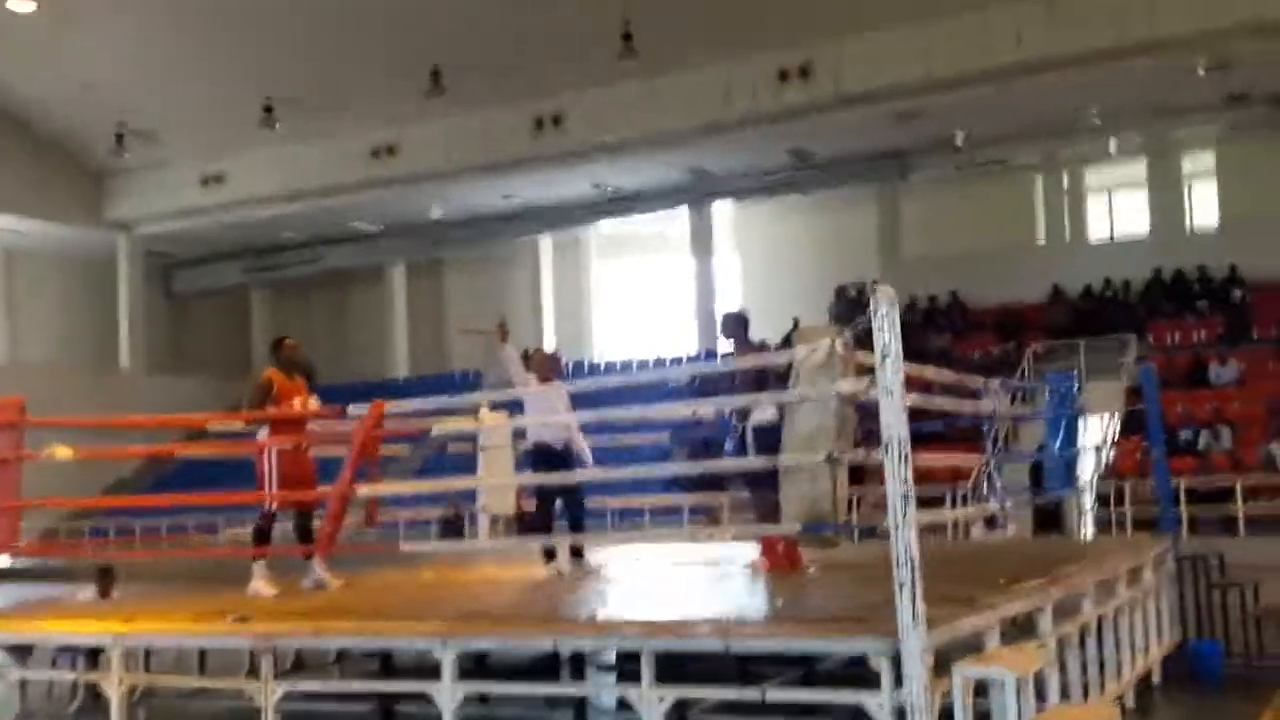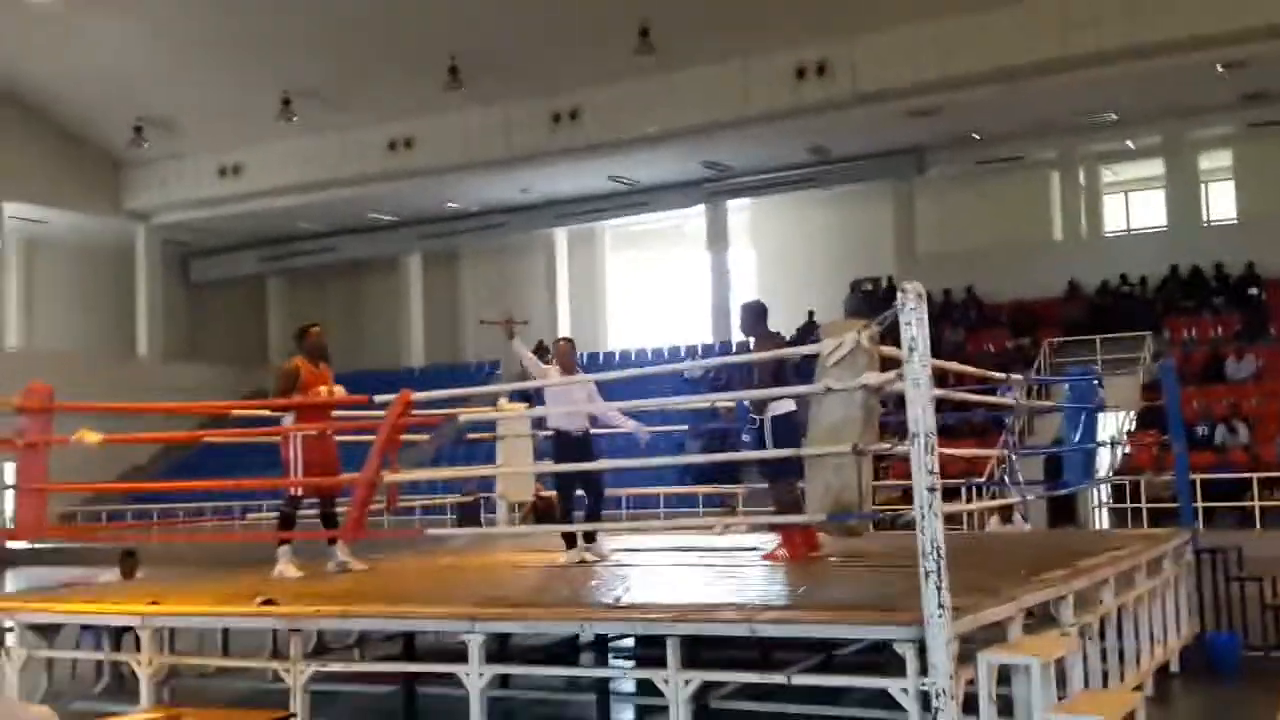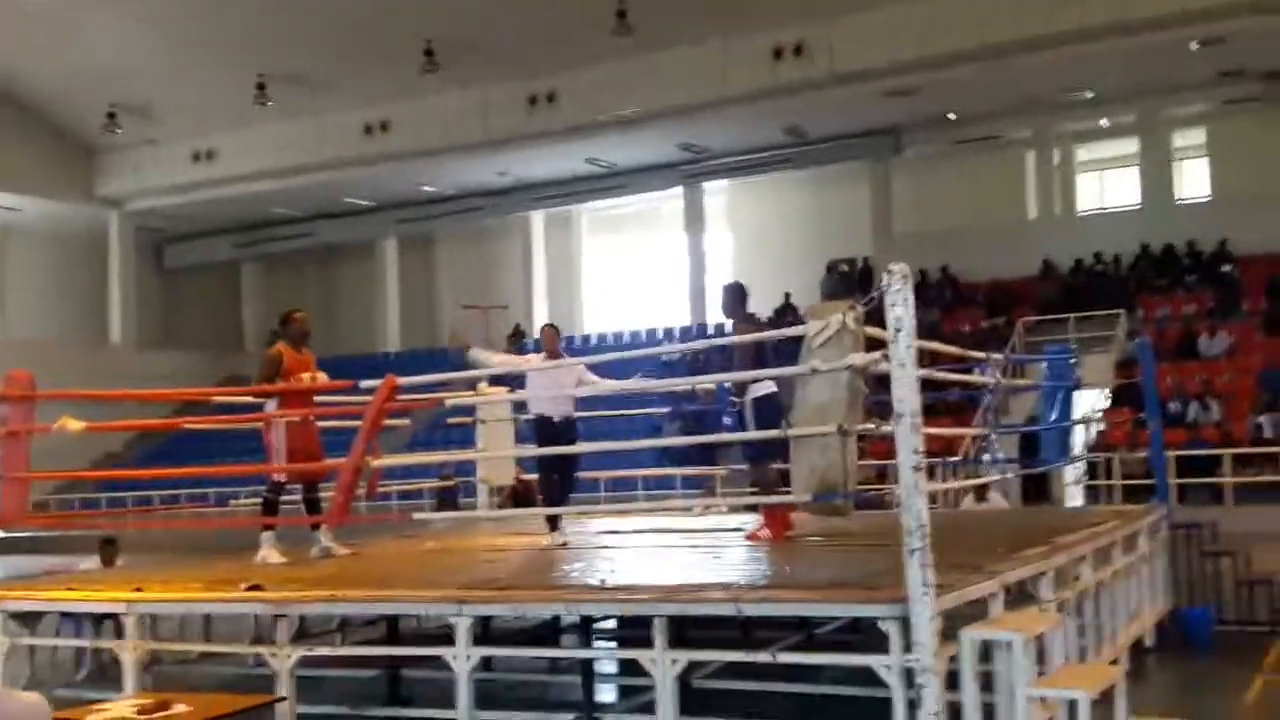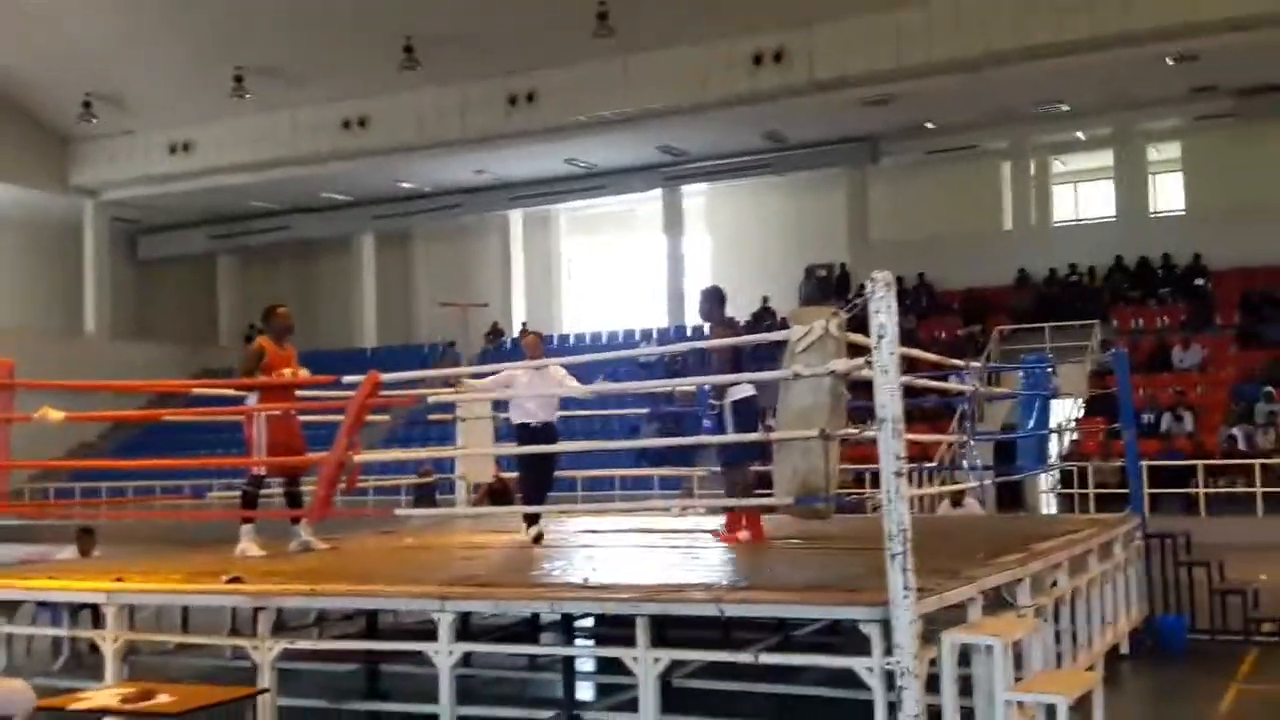
dt=0.2s
person 1, frame 1
left shoulder: (302, 381)
right shoulder: (268, 379)
right elbow: (250, 414)
left wrist: (312, 409)
right wrist: (280, 411)
left hip: (299, 446)
right hip: (275, 447)
left knee: (306, 507)
right knee: (270, 508)
left ankle: (315, 570)
right ankle: (259, 574)
person 1, frame 2
left shoulder: (326, 369)
right shoulder: (293, 368)
left wrist: (338, 396)
right wrist: (305, 398)
left hip: (323, 434)
right hip: (299, 434)
left knee: (329, 493)
right knee: (295, 493)
left ankle: (339, 554)
right ankle: (283, 558)
person 1, frame 3
left shoulder: (309, 355)
right shoulder: (276, 354)
right elbow: (258, 388)
left wrist: (320, 383)
right wrist: (289, 385)
left hip: (306, 420)
right hip: (282, 421)
left knee: (312, 478)
right knee: (278, 479)
left ankle: (322, 539)
right ankle: (267, 544)
person 1, frame 4
left shoulder: (291, 350)
right shoulder: (259, 348)
left wrist: (301, 378)
right wrist: (270, 379)
left hip: (287, 414)
right hip: (263, 415)
left knee: (295, 472)
right knee: (258, 472)
left ankle: (301, 533)
right ankle: (246, 537)
person 2, frame 1
left shoulder: (743, 353)
right shoulder: (759, 350)
left elbow: (743, 390)
left wrist: (737, 422)
left hip: (754, 422)
right hip: (768, 418)
left knee: (760, 486)
right knee: (770, 484)
person 2, frame 2
left shoulder: (762, 344)
right shoulder: (776, 341)
left elbow: (763, 385)
left wrist: (754, 417)
left hip: (773, 415)
right hip: (786, 411)
left knee: (779, 480)
right knee: (788, 481)
left ankle: (792, 544)
right ankle: (806, 539)
person 2, frame 3
left shoulder: (741, 326)
right shoulder: (754, 323)
left elbow: (744, 367)
left wrist: (736, 399)
left hip: (754, 395)
right hip: (766, 393)
left knee: (759, 462)
right knee: (763, 461)
left ankle: (773, 524)
right ankle: (780, 519)
person 2, frame 4
left shoulder: (719, 330)
right shoulder: (731, 327)
left elbow: (722, 371)
left wrist: (714, 405)
left hip: (732, 400)
right hip: (743, 397)
left knee: (736, 464)
right knee: (731, 463)
left ankle: (752, 527)
right ankle: (733, 522)
person 3, frame 1
left shoulder: (562, 392)
right shoulder: (528, 386)
left elbow: (573, 428)
right elbow: (513, 364)
left wrist: (586, 458)
right wrist: (504, 341)
left hip: (563, 453)
right hip: (541, 453)
left knee: (576, 504)
right knee: (545, 508)
left ankle: (577, 557)
right ankle: (551, 560)
person 3, frame 2
left shoulder: (585, 382)
right shoulder: (548, 375)
left elbow: (604, 409)
right elbow: (527, 360)
left wrist: (633, 426)
right wrist: (513, 337)
left hip: (583, 439)
right hip: (562, 440)
left knee: (595, 490)
right knee: (565, 495)
left ankle: (591, 541)
right ankle: (571, 547)
person 3, frame 3
left shoulder: (574, 367)
right shoulder: (529, 363)
left elbow: (596, 383)
right elbow: (498, 361)
right wrist: (469, 348)
left hip: (567, 424)
right hip: (544, 424)
left knee: (567, 476)
right knee: (548, 476)
left ankle: (554, 521)
right ankle: (553, 529)
person 3, frame 4
left shoulder: (557, 372)
right shoulder: (516, 372)
left elbow: (576, 388)
right elbow: (488, 384)
right wrist: (463, 382)
left hip: (548, 429)
right hip: (525, 428)
left knee: (545, 477)
right knee: (528, 476)
left ankle: (533, 522)
right ankle: (532, 524)
